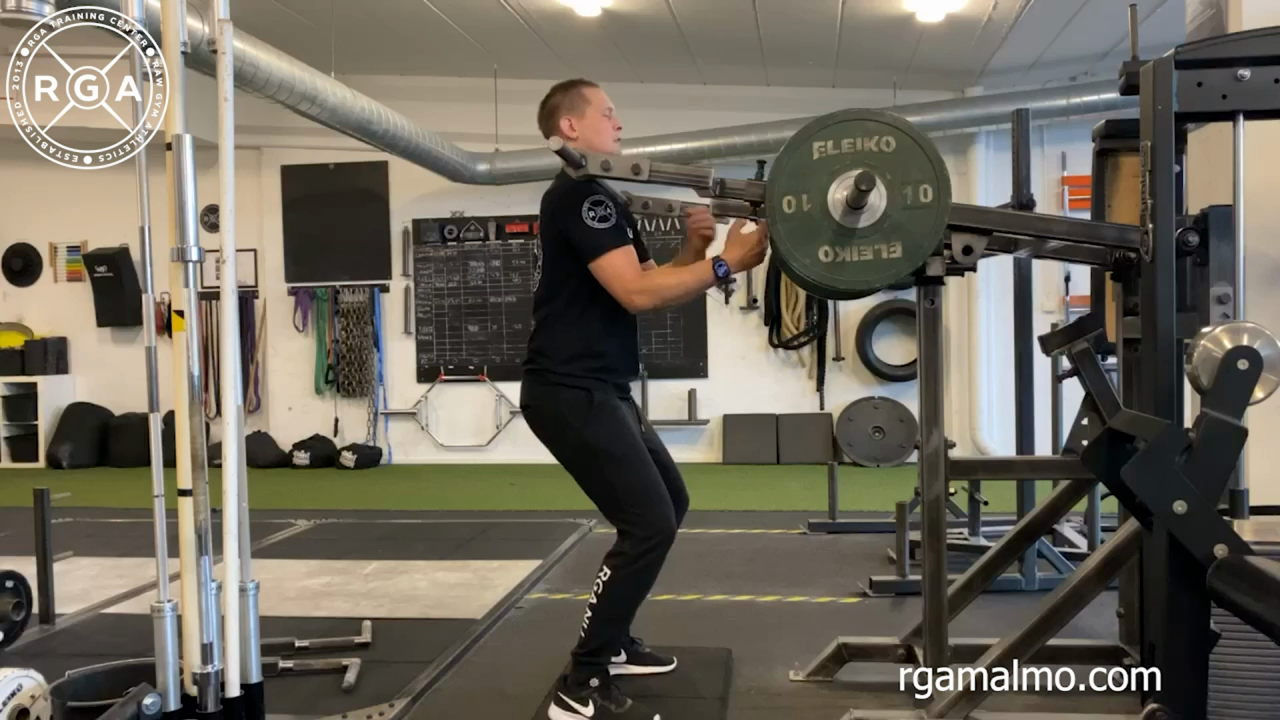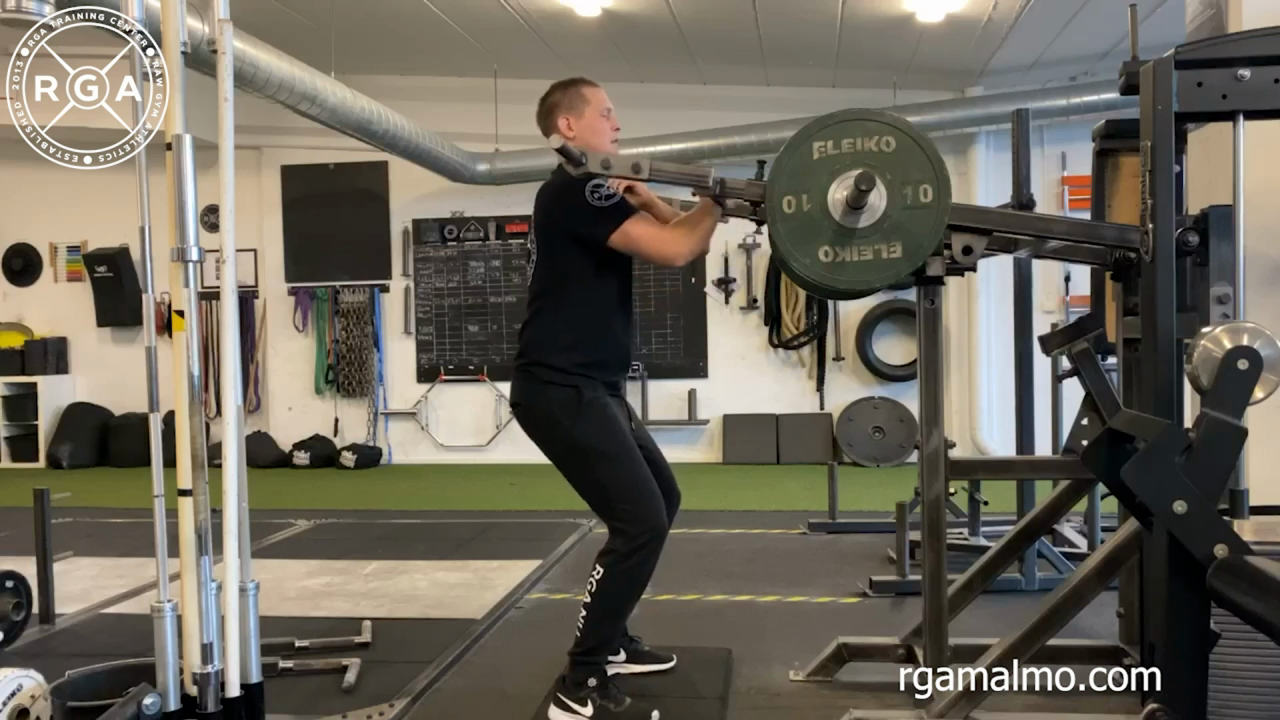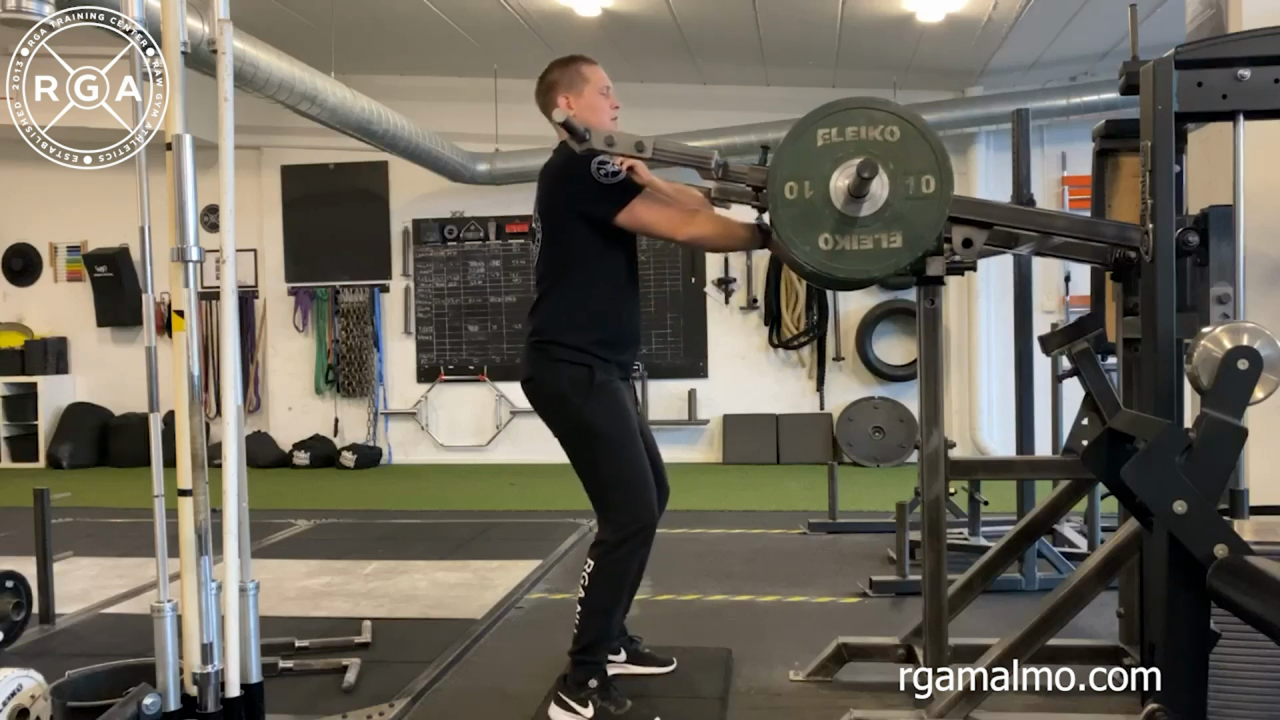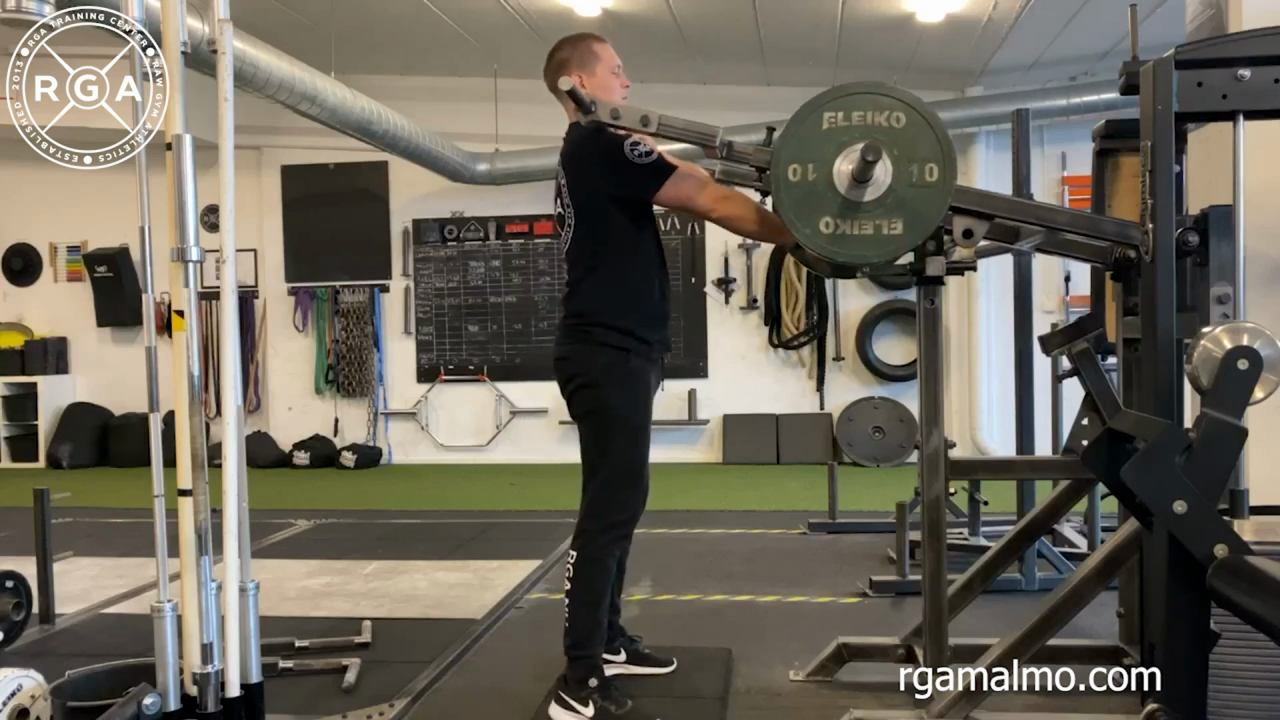
dt=0.5s
person 1, frame 1
left shoulder: (599, 198)
right shoulder: (578, 195)
left elbow: (649, 281)
right elbow: (636, 292)
left wrist: (693, 246)
right wrist: (726, 264)
left hip: (600, 389)
right hip: (571, 393)
left knee: (668, 505)
right knee: (648, 526)
left ankle: (612, 643)
person 1, frame 2
left shoulder: (594, 194)
right shoulder: (573, 192)
left elbow: (673, 236)
right elbow: (675, 251)
left wrist: (648, 202)
right wrist: (713, 204)
left hip: (590, 386)
right hip: (561, 390)
left knee: (659, 503)
right knee: (640, 523)
left ankle: (608, 640)
person 1, frame 3
left shoulder: (590, 173)
right shoulder: (577, 170)
left elbow: (689, 205)
right elbow: (683, 229)
left wrist: (644, 180)
right wrist: (768, 236)
left hip: (597, 367)
right hip: (573, 371)
left knee: (647, 500)
right knee: (630, 517)
left ankle: (608, 642)
person 1, frame 4
left shoulder: (595, 150)
right shoulder: (601, 148)
left elbow: (694, 181)
right elbow: (712, 204)
left wrist: (655, 154)
right wrist: (799, 239)
left hip: (615, 351)
right hip: (607, 354)
left knee: (621, 504)
right knee: (610, 511)
left ankle: (606, 642)
